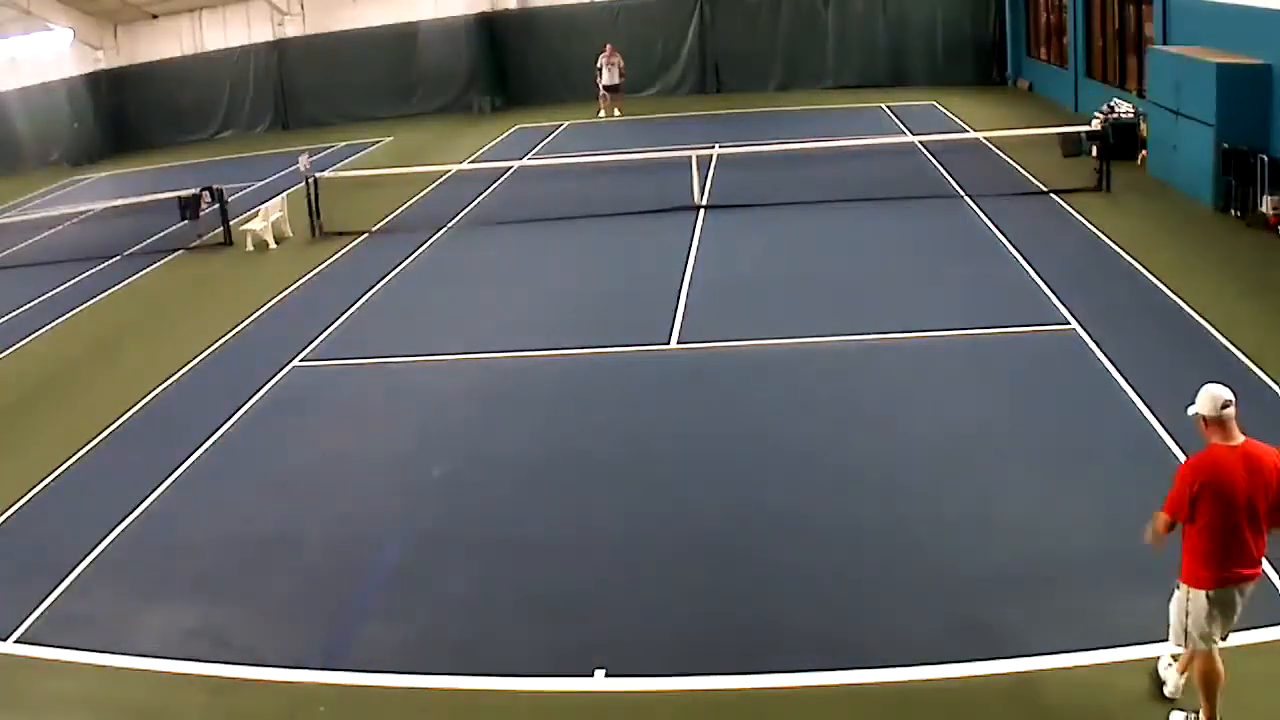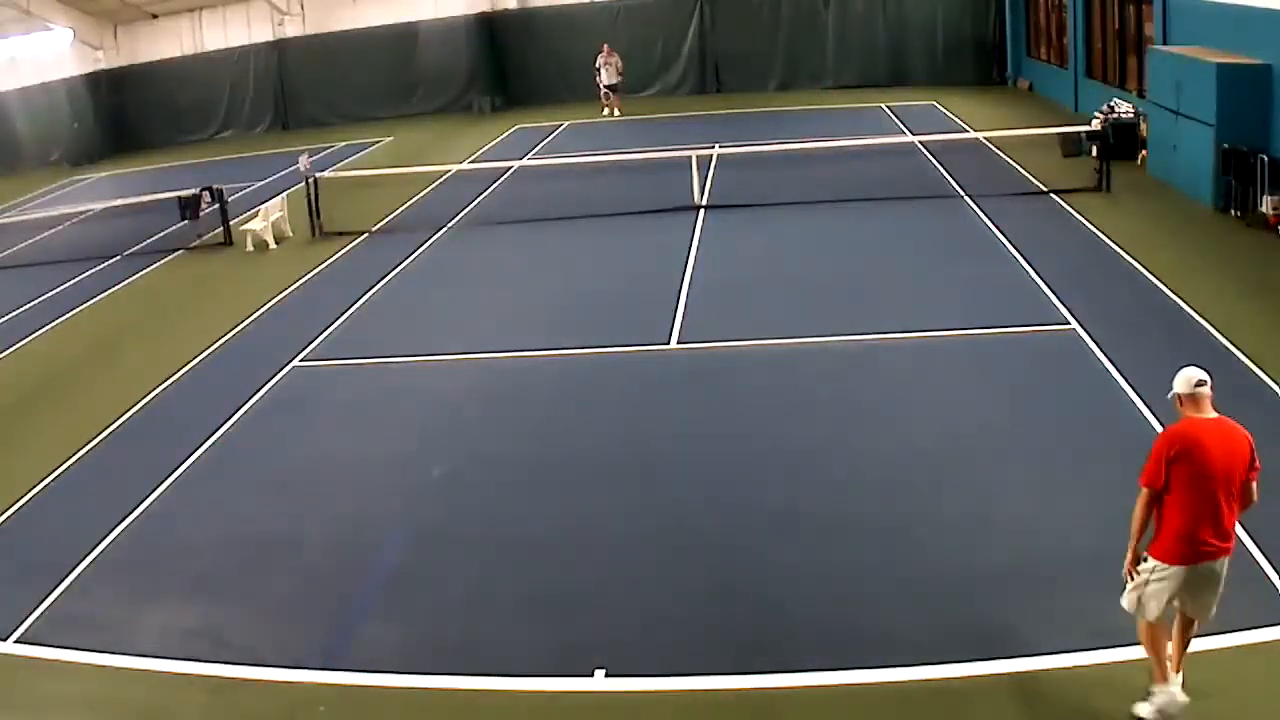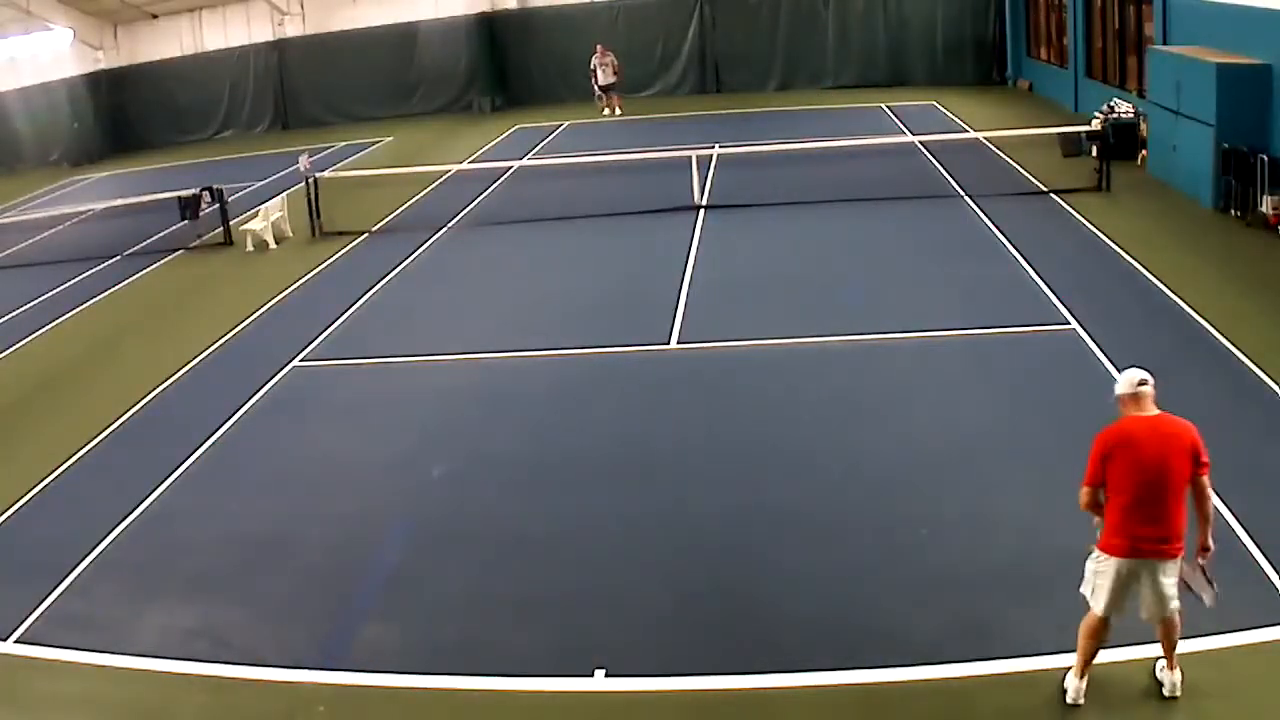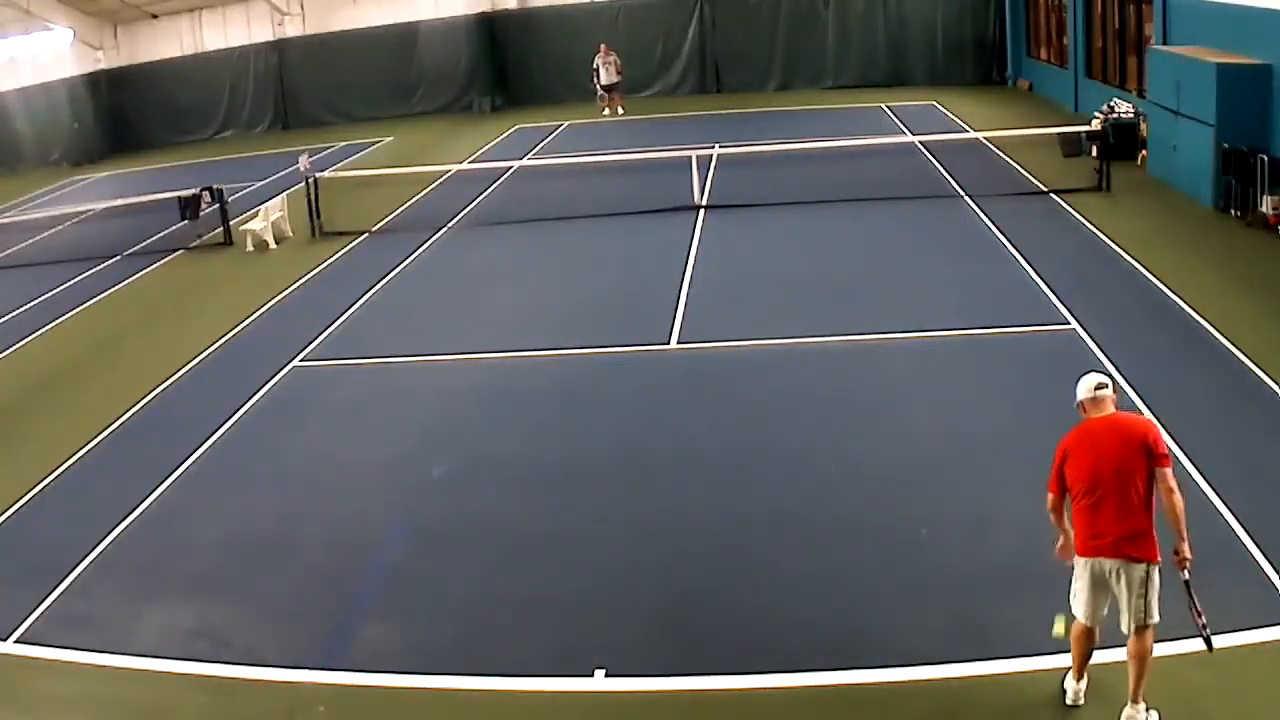
dt=0.5s
person 1, frame 1
left shoulder: (1197, 468)
left elbow: (1167, 523)
left wrist: (1155, 533)
left hip: (1205, 577)
right hip: (1247, 572)
left knee: (1204, 647)
right knee: (1205, 634)
right ankle: (1177, 673)
person 1, frame 2
left shoulder: (1172, 438)
right shoulder: (1240, 436)
left elbow: (1147, 500)
right elbow: (1250, 496)
left wrist: (1133, 549)
left hip: (1173, 551)
right hip: (1218, 550)
left knee: (1148, 615)
right knee: (1190, 614)
left ankle: (1165, 689)
right ankle: (1175, 671)
person 1, frame 3
left shoulder: (1109, 437)
right shoulder: (1186, 432)
left elbow: (1087, 501)
right elbow: (1203, 493)
left wrist: (1102, 514)
right wrist: (1205, 535)
left hip: (1117, 547)
right hip: (1166, 548)
left knee: (1098, 613)
right knee: (1167, 612)
left ankle: (1077, 681)
right ankle: (1171, 673)
person 1, frame 4
left shoulder: (1069, 443)
right shoulder: (1145, 429)
left elbow: (1054, 505)
right elbow: (1169, 489)
left wrist: (1064, 535)
right wrist: (1182, 540)
left hip: (1089, 551)
right hip: (1137, 551)
left knee: (1085, 621)
right knee: (1140, 628)
left ankle: (1076, 683)
